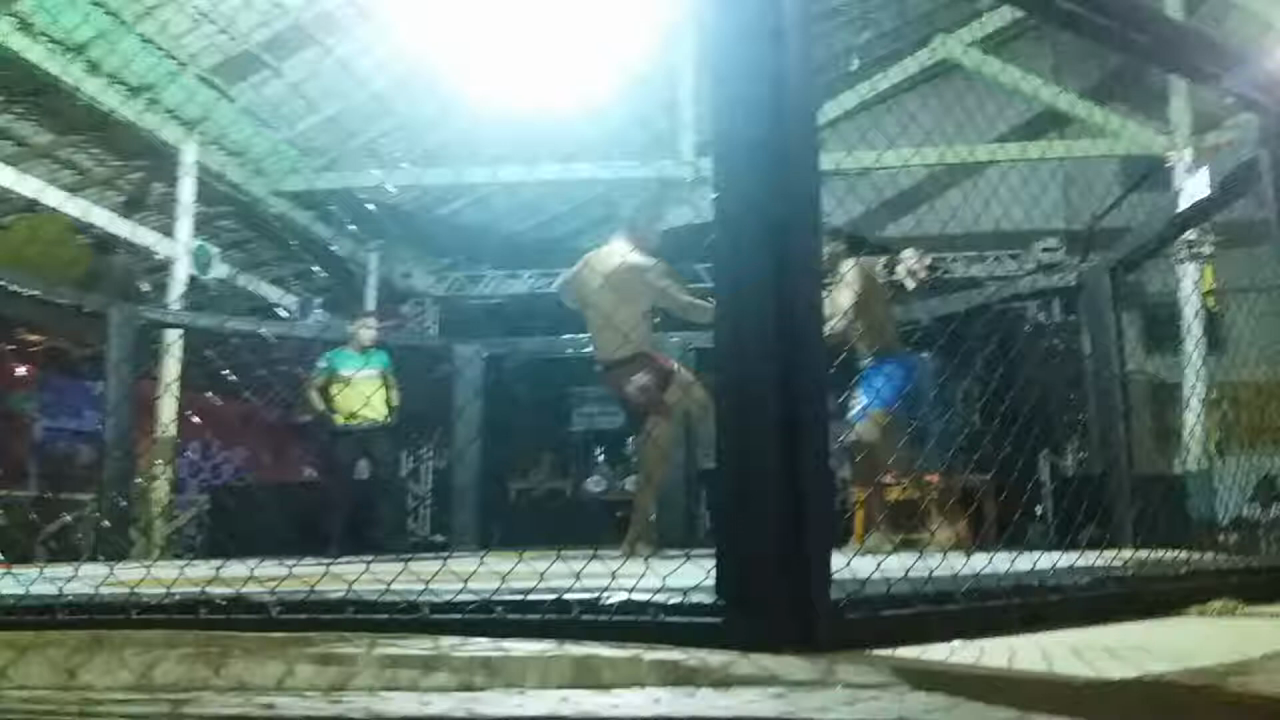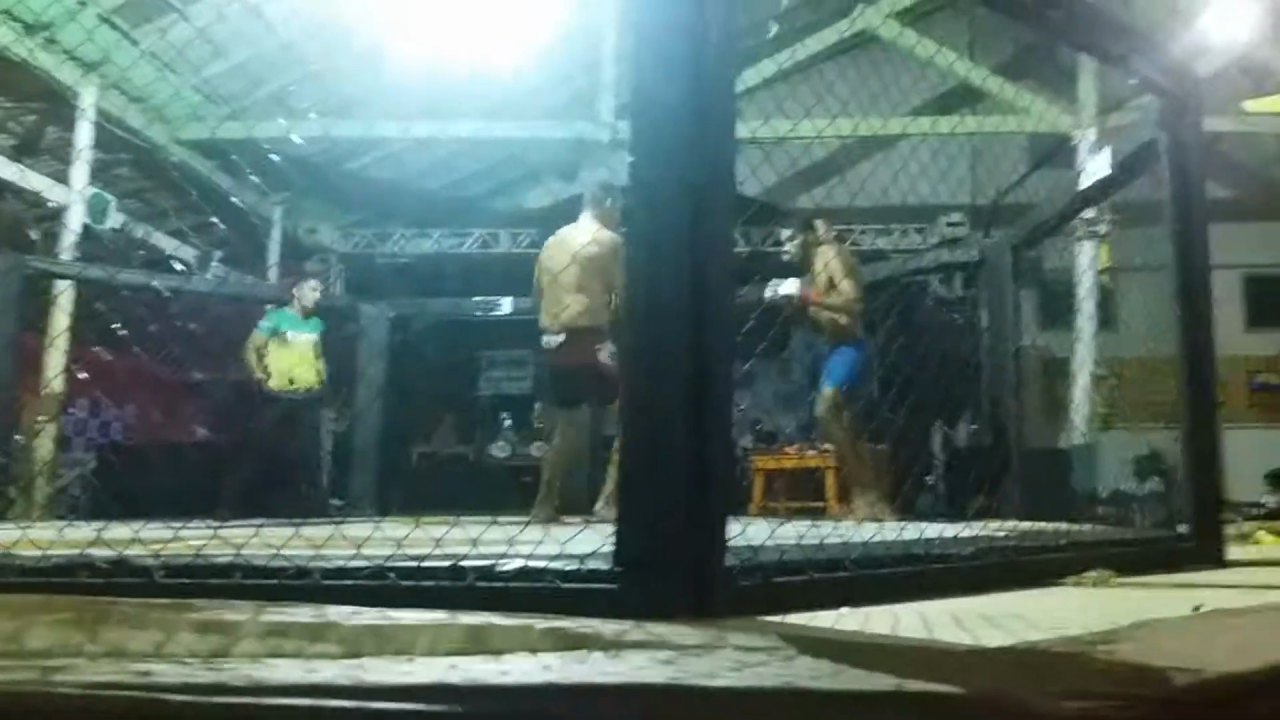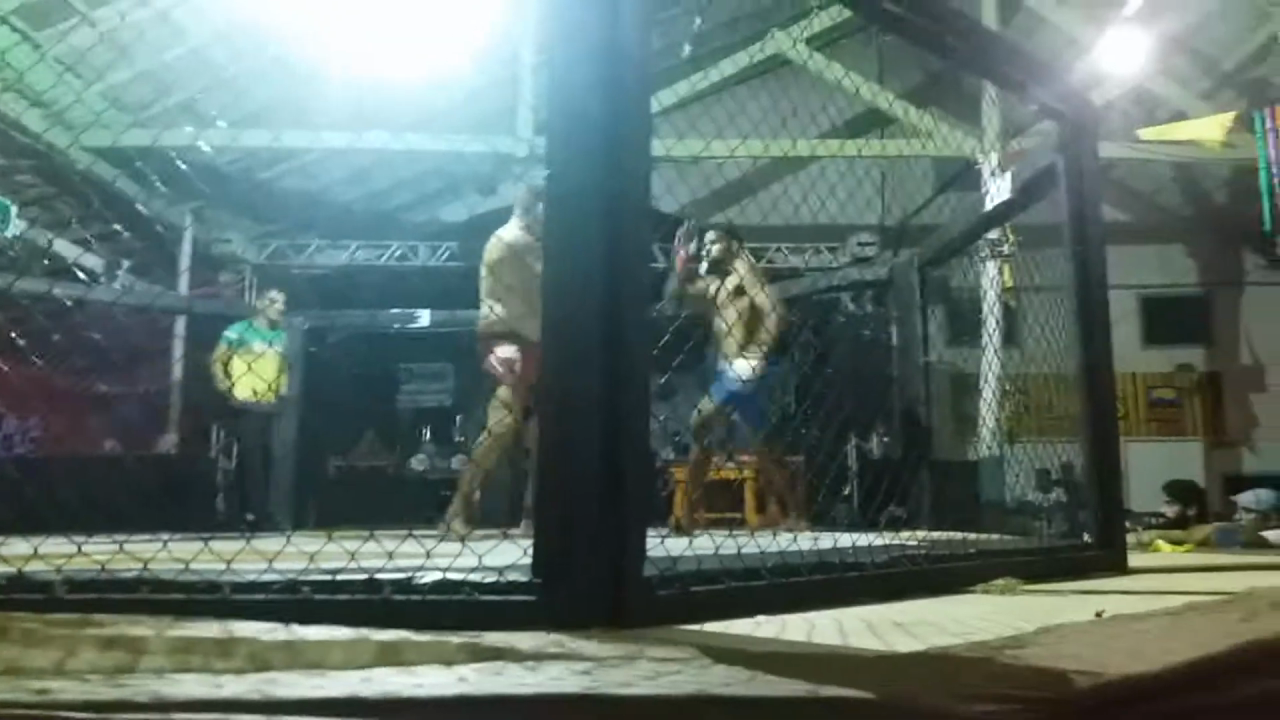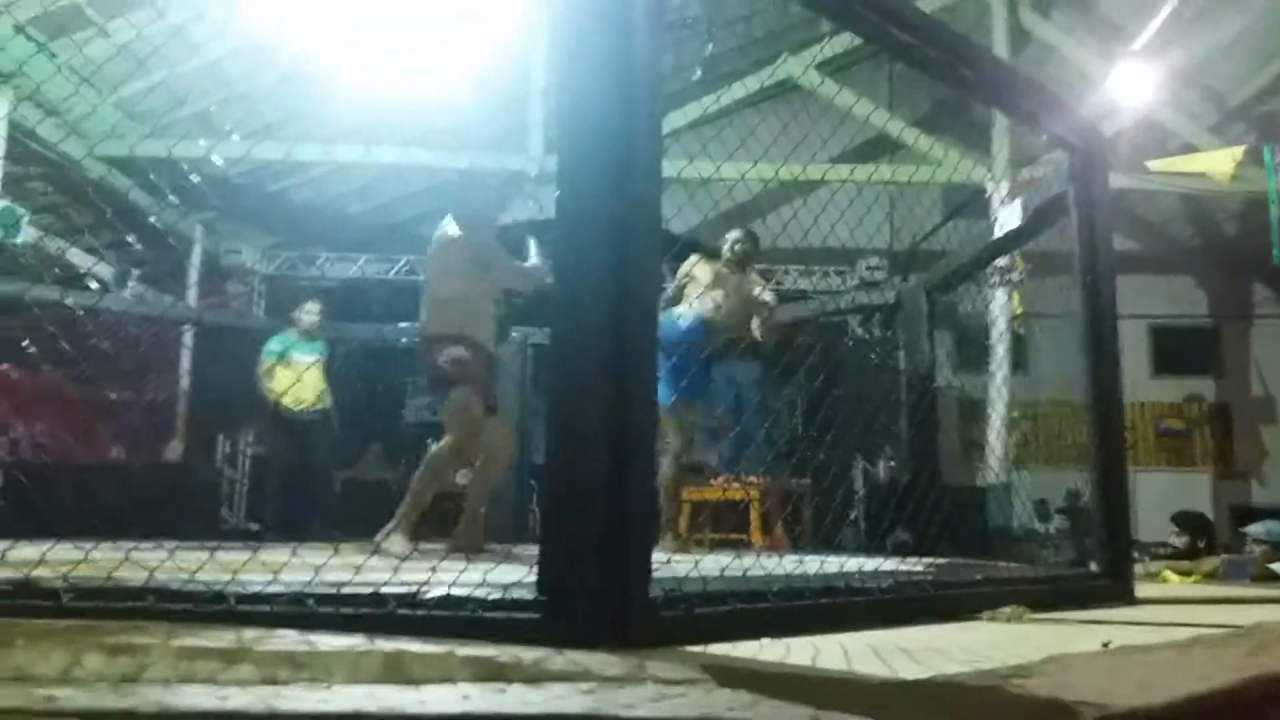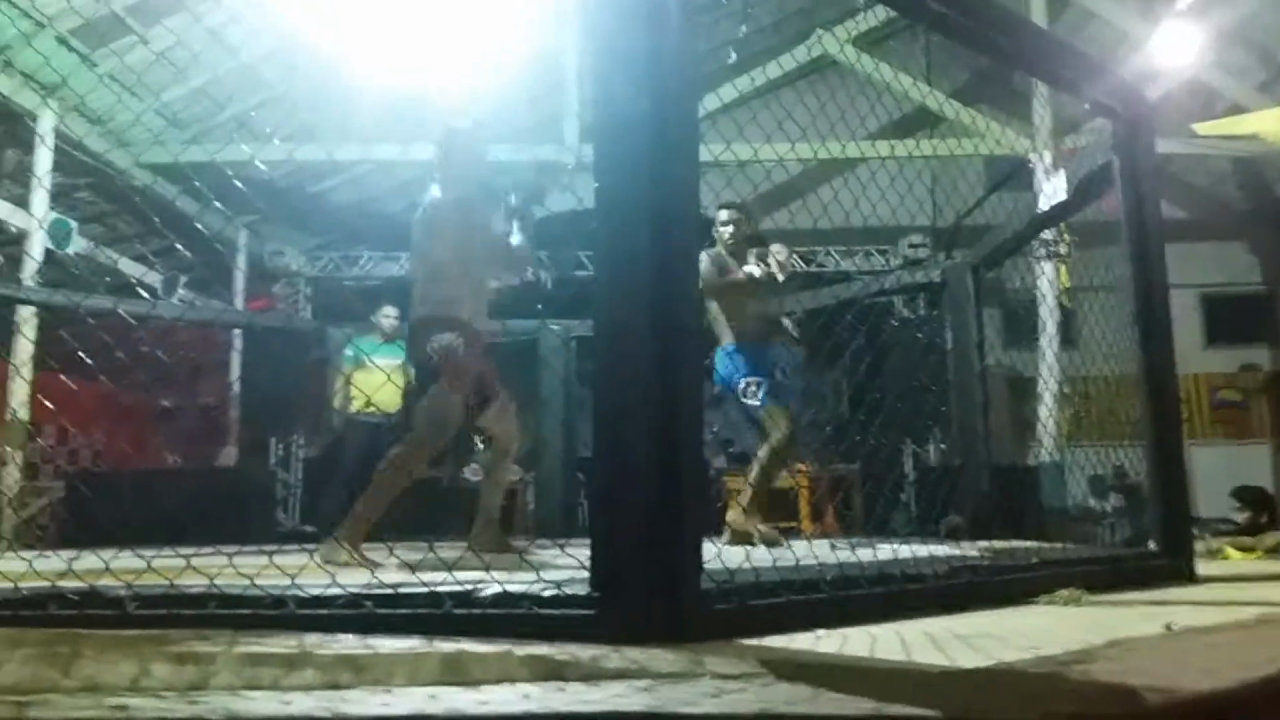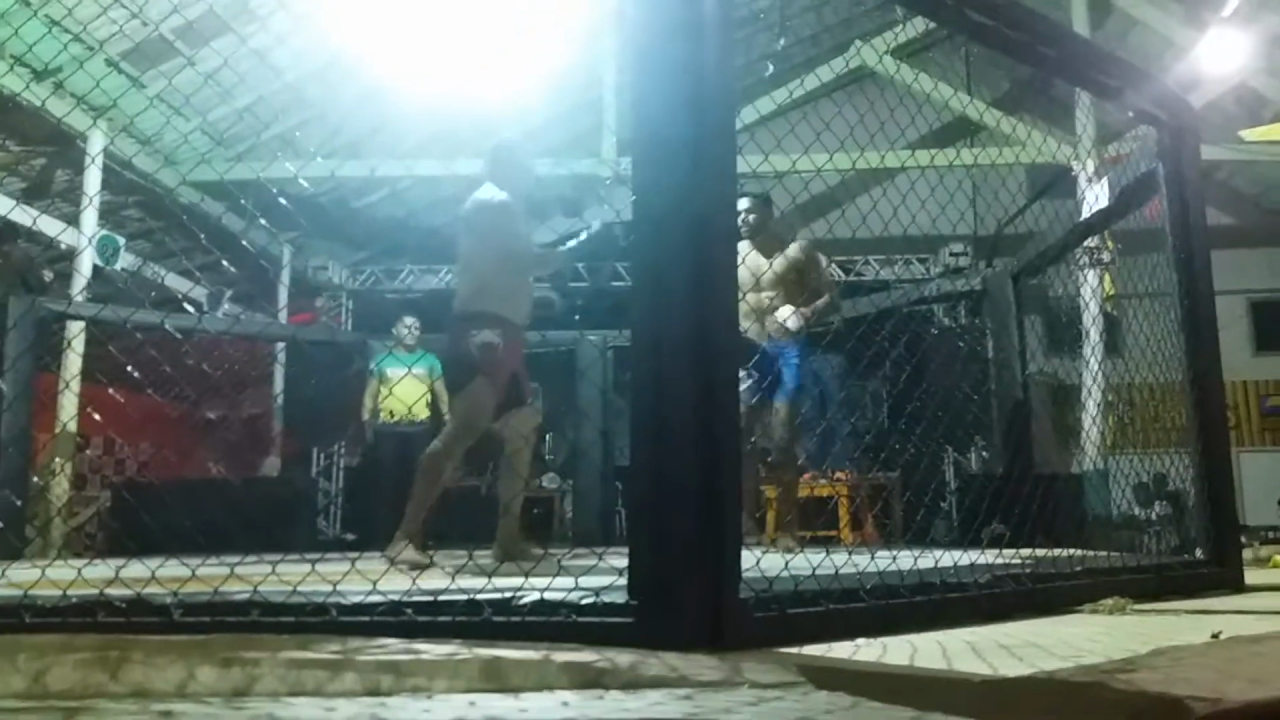
dt=0.5s
person 1, frame 1
left shoulder: (593, 258)
right shoulder: (639, 264)
left elbow: (566, 291)
right elbow: (684, 306)
right wrist: (720, 311)
left hip: (615, 362)
right hip: (633, 365)
left knee: (696, 396)
right knee: (661, 443)
right ankle: (639, 533)
person 1, frame 2
left shoulder: (553, 241)
right shoulder: (609, 241)
left elbow: (539, 288)
right elbow: (623, 295)
right wrist: (614, 312)
left hip: (553, 342)
right hip: (586, 341)
left knee: (568, 429)
left ankle: (545, 504)
right ankle: (608, 499)
person 1, frame 3
left shoulder: (517, 242)
right shoulder: (516, 241)
right elbow: (544, 285)
left hip: (524, 344)
right hip: (507, 343)
left knee: (538, 428)
right knee: (503, 426)
left ankle: (533, 516)
right ankle: (456, 510)
person 1, frame 4
left shoulder: (467, 239)
right shoulder: (461, 237)
right elbow: (527, 278)
right wrist: (534, 254)
left hip: (472, 349)
right hip: (451, 346)
left knee: (499, 443)
right knee: (465, 431)
left ankle: (469, 532)
right ankle: (398, 528)
person 1, frame 5
left shoulder: (450, 205)
right shoulder: (453, 203)
right elbow: (515, 262)
left wrist: (514, 280)
right wrist: (518, 229)
left hip: (465, 338)
right hip: (445, 336)
left knee: (507, 431)
right knee: (430, 438)
left ankle: (487, 529)
right ankle: (347, 536)
person 1, frame 6
left shoulder: (493, 208)
right shoulder: (497, 204)
right elbow: (527, 260)
left wrist: (535, 292)
left hip: (498, 334)
right hip: (485, 331)
left knee: (522, 433)
right knee: (461, 432)
left ankle: (507, 538)
right ankle: (405, 537)
person 2, frame 1
left shoulder: (854, 269)
right shoulder: (835, 288)
left elbow: (843, 322)
left hip: (893, 365)
right hip: (873, 369)
left knee: (871, 434)
right knee: (854, 443)
left ankle: (939, 516)
right ankle: (879, 529)
person 2, frame 2
left shoulder: (832, 255)
right shoulder: (811, 268)
left elbow: (854, 302)
left wrist: (808, 296)
right wrist: (788, 299)
left hip: (850, 346)
right hip: (837, 347)
left knee: (825, 410)
right knee: (844, 425)
left ankle: (866, 492)
right ankle: (869, 496)
person 2, frame 3
left shoulder: (746, 270)
right shoulder: (714, 280)
left elbow: (775, 315)
right elbow: (674, 295)
left wrist: (756, 354)
right wrist: (682, 256)
left hip: (746, 369)
right hip: (732, 369)
left knee: (699, 424)
right knee: (761, 445)
left ankle: (691, 513)
right ankle: (792, 513)
person 2, frame 4
left shoulder: (753, 291)
right shoulder: (698, 264)
left elbow: (762, 336)
right elbow: (668, 298)
left wrist: (762, 310)
left hip: (696, 356)
right hip: (677, 332)
left knee: (679, 446)
left ankle: (668, 532)
person 2, frame 5
left shoulder: (751, 259)
right shoulder: (711, 259)
right elbow: (705, 286)
left wrist: (777, 325)
right wrist: (749, 276)
left hip: (761, 352)
right hip: (738, 357)
left knee: (778, 435)
right knee: (782, 431)
left ankle: (742, 511)
right ankle: (745, 509)
person 2, frame 6
left shoulder: (800, 251)
right shoulder: (733, 256)
left elbow: (830, 294)
left wrist: (805, 313)
left hip: (788, 350)
right hip: (749, 353)
left knee: (782, 436)
right knee: (741, 429)
left ankle: (786, 526)
right ankle: (746, 516)
person 3, frame 1
left shoulder: (381, 358)
right shoulder: (332, 359)
left elbow: (392, 386)
right elbow: (313, 389)
left wrist: (393, 411)
right wrist: (326, 413)
left hip: (378, 429)
right hip: (345, 431)
left knee: (388, 482)
right knee: (341, 486)
left ankle: (389, 539)
right ankle: (337, 542)
person 3, frame 2
left shoulder: (316, 324)
right shoulder: (274, 319)
right elbow: (251, 350)
left wrist: (322, 380)
right wrist: (262, 379)
left hip: (308, 397)
right hip: (277, 396)
left knee: (309, 452)
right knee: (261, 448)
left ankle: (314, 504)
right ankle: (231, 503)
person 3, frame 3
left shoulder: (281, 336)
right shoulder: (240, 331)
right elbow: (216, 362)
left wrist: (282, 394)
right wrist: (226, 390)
left hip: (268, 407)
right hip: (246, 407)
left knee: (259, 461)
right knee: (253, 460)
left ankle: (248, 513)
right ankle: (257, 517)
person 3, frame 4
left shoulder: (321, 345)
right shoulder: (278, 343)
right elbow: (262, 377)
left wrist: (329, 407)
right wrist: (277, 403)
left hip: (317, 417)
right hip: (286, 418)
left knee: (321, 471)
right knee: (281, 471)
left ankle: (319, 527)
right ankle: (274, 527)
person 3, frame 5
left shoulder: (403, 349)
right shoulder: (357, 346)
right elbow: (342, 380)
right wrist: (337, 411)
left hip: (390, 421)
right hip: (360, 419)
right knee: (348, 471)
right ankle: (329, 522)
person 3, frame 6
left shoulder: (429, 359)
right shoulder: (381, 359)
left elbow: (441, 392)
right elbow: (370, 393)
left wrist: (447, 421)
right wrist: (367, 423)
left hip: (420, 428)
right hip: (387, 428)
right ankle: (383, 533)
